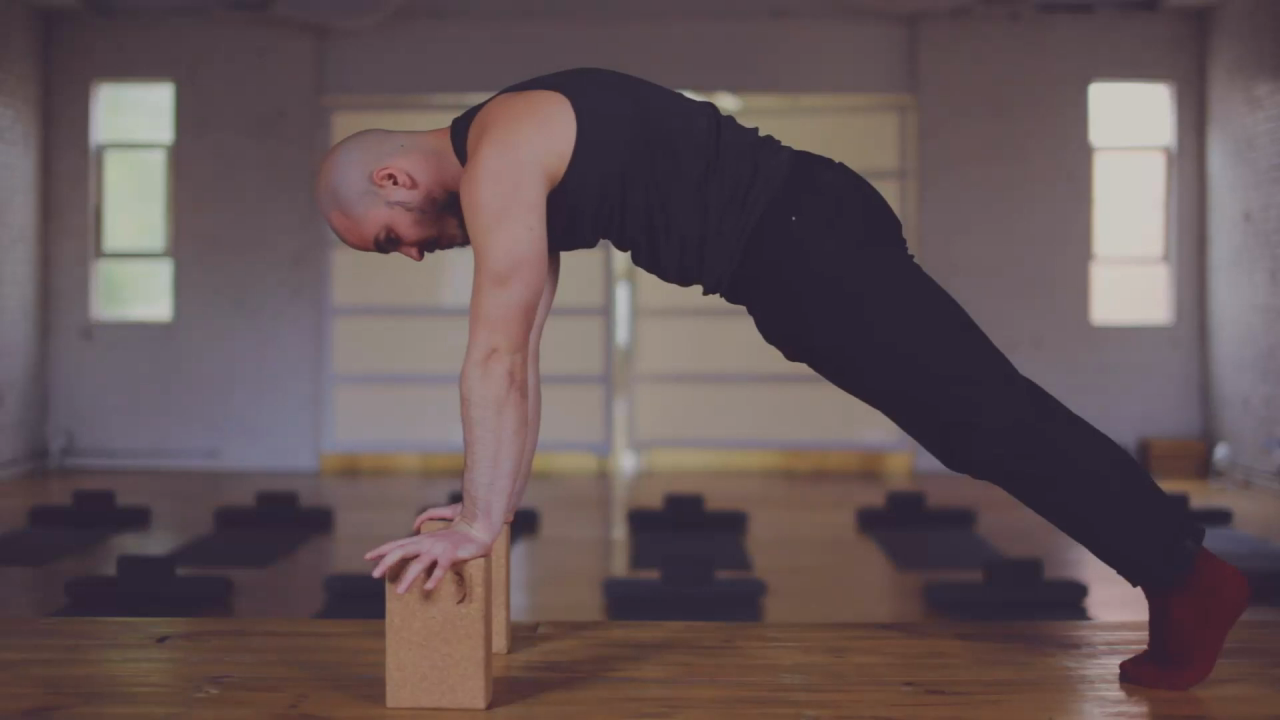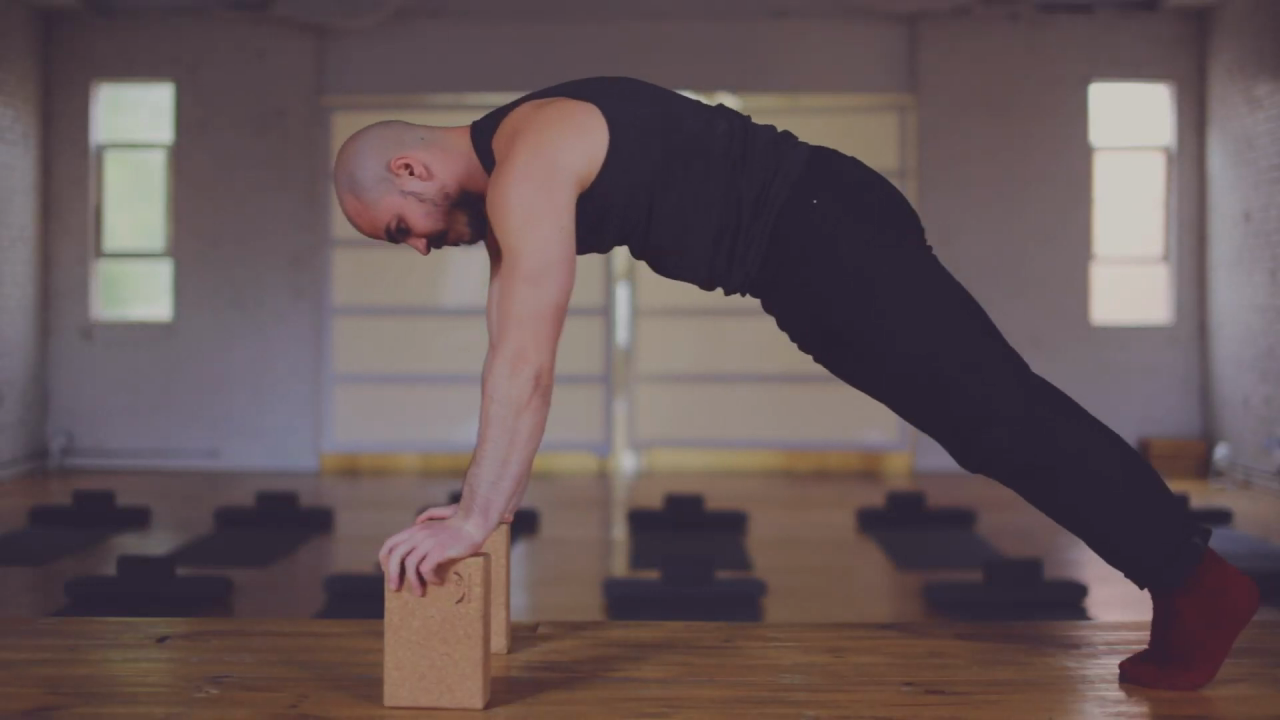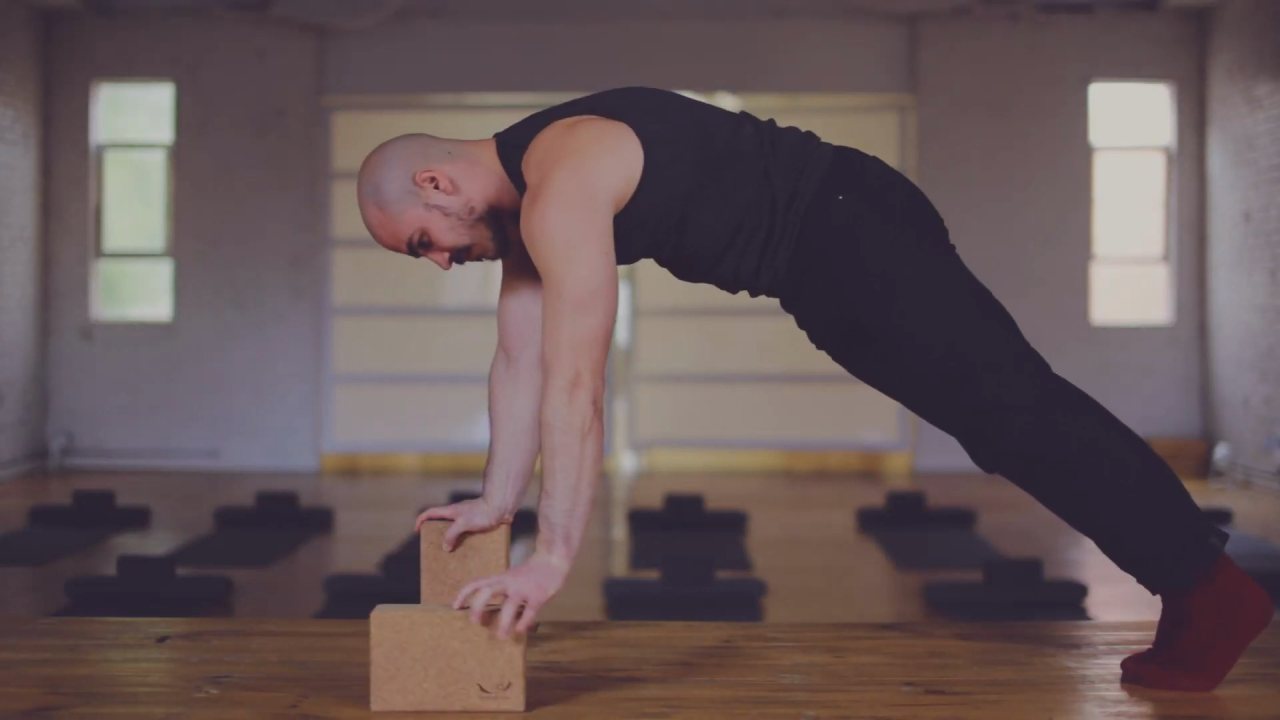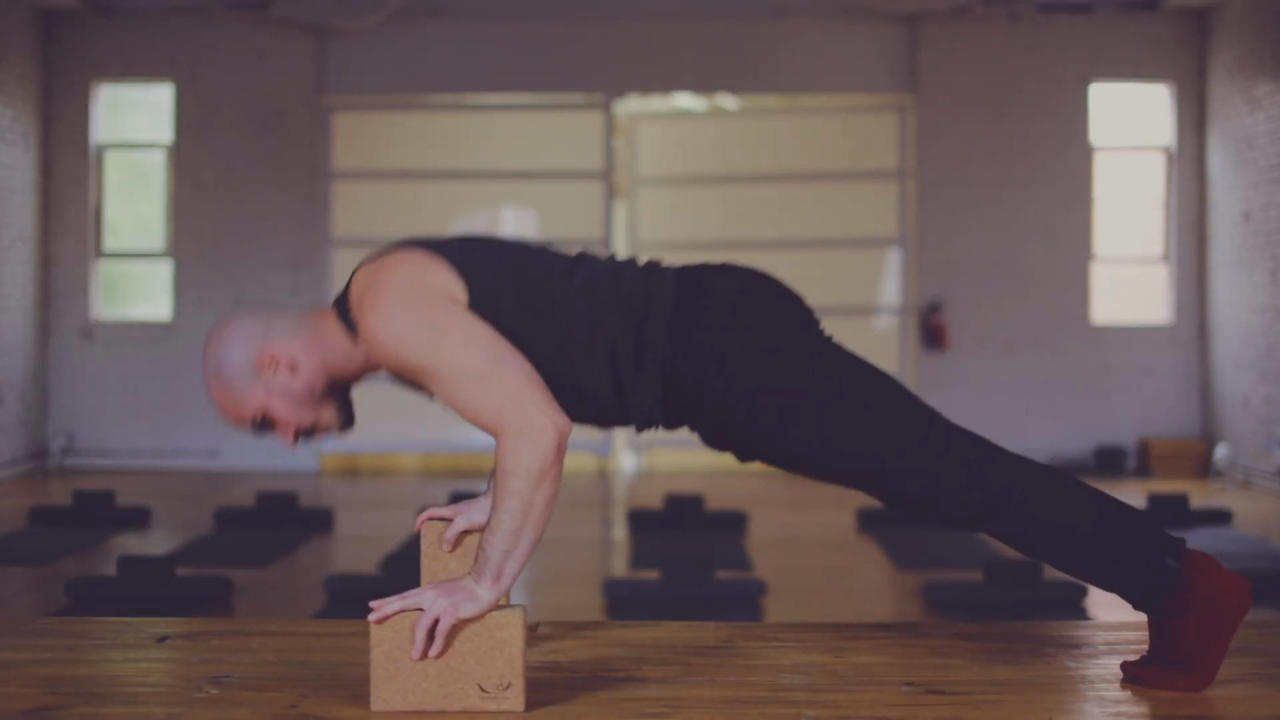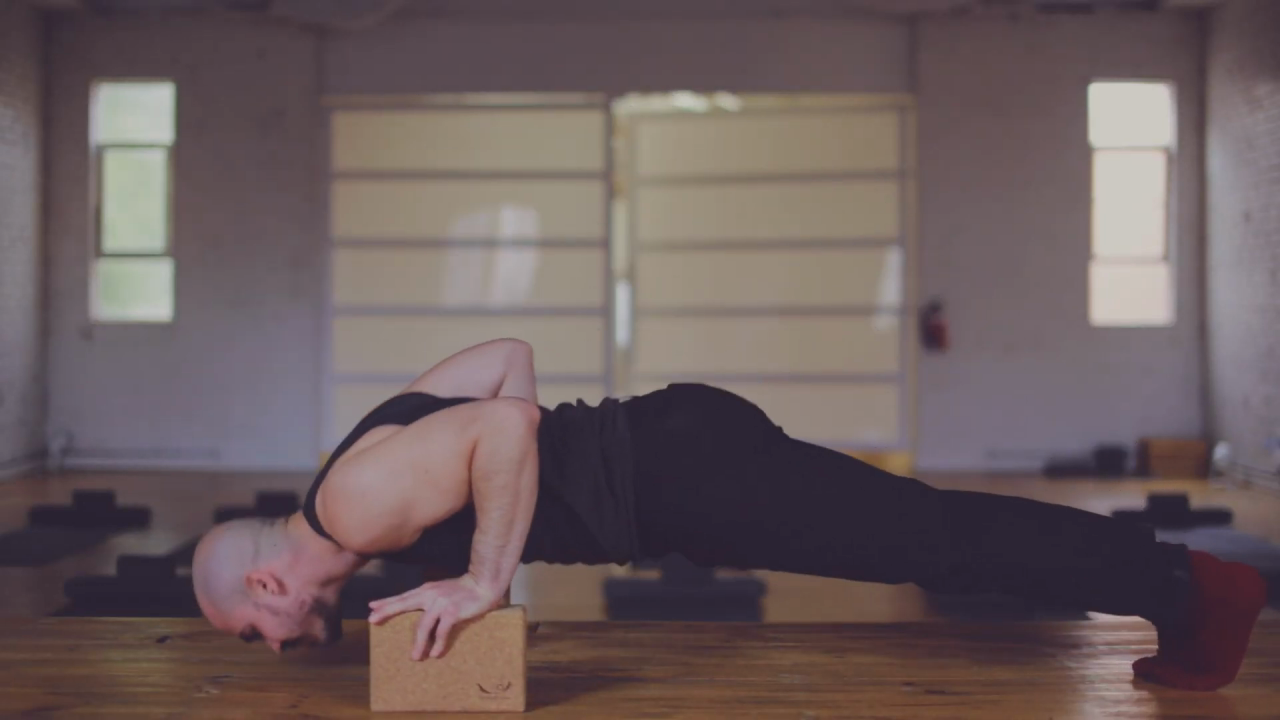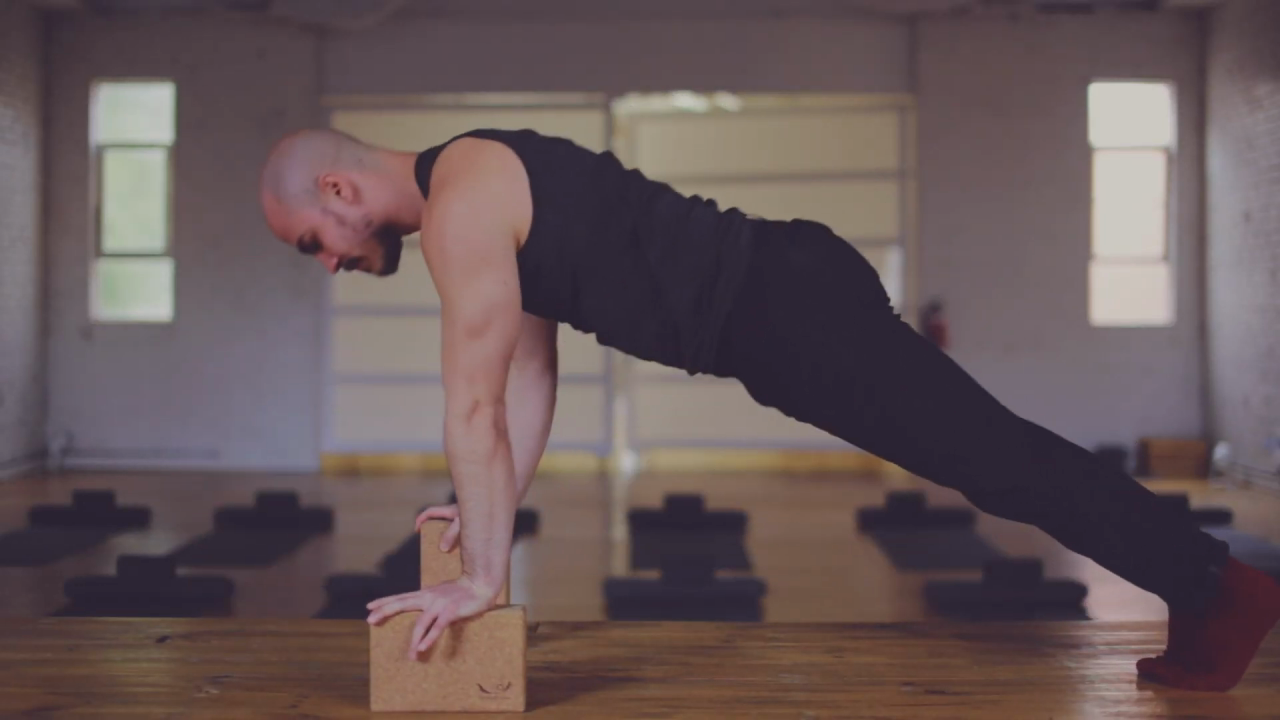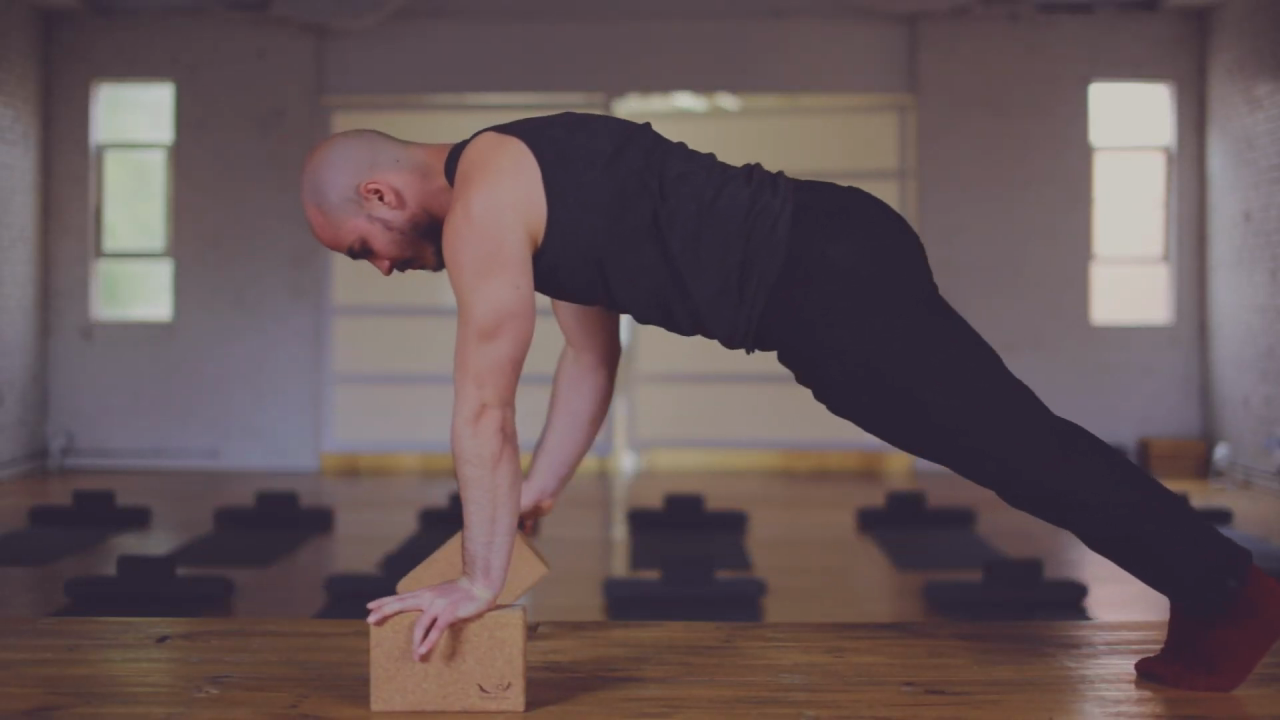
dt=0.7s
person 1, frame 1
left shoulder: (498, 159)
right shoulder: (511, 173)
left elbow: (496, 355)
right elbow: (517, 353)
left wrist: (478, 523)
right wrist: (489, 503)
left hip: (806, 240)
right hip: (794, 247)
left knee: (990, 418)
right knee: (982, 419)
left ankle: (1188, 579)
right ankle: (1174, 581)
person 1, frame 2
left shoulder: (526, 163)
right shoulder: (503, 186)
left elbow: (529, 360)
right elbow: (509, 352)
left wrist: (470, 518)
right wrist: (484, 504)
left hip: (828, 230)
right hip: (803, 256)
left knee: (1001, 414)
right knee: (987, 420)
left ankle: (1198, 582)
right ankle: (1183, 583)
person 1, frame 3
left shoulder: (560, 188)
right shoulder: (519, 194)
left elbow: (574, 383)
right elbow: (520, 358)
left wrist: (553, 557)
right wrist: (496, 500)
left hip: (852, 229)
right hip: (824, 256)
left knee: (1021, 414)
right knee: (1008, 421)
right ankle: (1193, 588)
person 1, frame 4
left shoulder: (387, 317)
right shoulder: (396, 304)
left elbow: (542, 430)
left wrist: (486, 581)
right wrist: (506, 501)
left hip: (720, 347)
right hip: (709, 335)
left knee: (955, 479)
right knee: (944, 477)
left ankle: (1180, 584)
right ankle: (1168, 585)
person 1, frame 5
left shoulder: (356, 504)
right shoulder: (372, 459)
left elbow: (506, 428)
right elbow: (511, 355)
left wrist: (485, 578)
left hip: (688, 478)
right hip: (681, 442)
left knee: (946, 541)
right knee: (942, 529)
left ankle: (1192, 589)
right ankle: (1178, 584)
person 1, frame 6
left shoulder: (459, 206)
right shoulder: (477, 188)
left elbow: (471, 404)
right elbow: (527, 367)
left wrist: (481, 576)
right wrist: (496, 509)
left hip: (785, 308)
right hip: (781, 293)
left knee: (994, 460)
right knee: (989, 455)
person 1, frame 7
left shoulder: (482, 203)
right shoulder: (523, 178)
left elbow: (482, 405)
right elbow: (591, 352)
left wrist: (481, 577)
right wrist: (531, 492)
left hip: (825, 284)
right hip: (830, 251)
left knee: (1021, 454)
right knee: (1021, 446)
